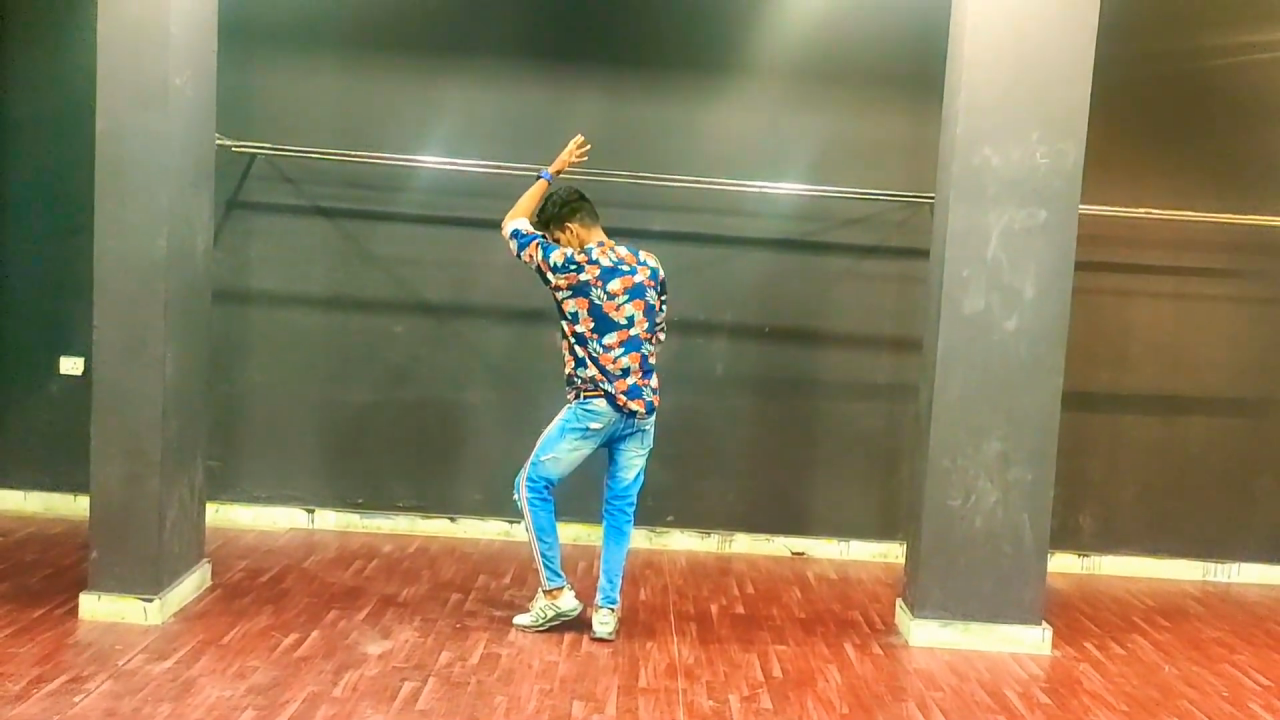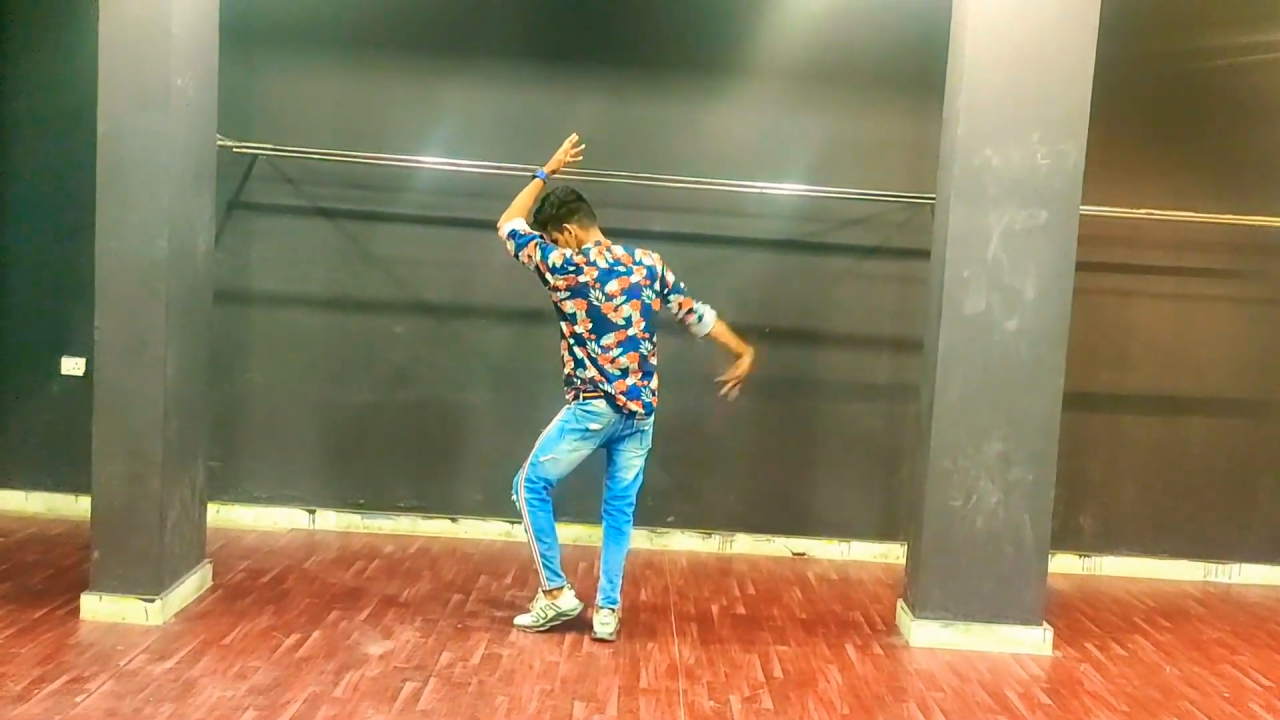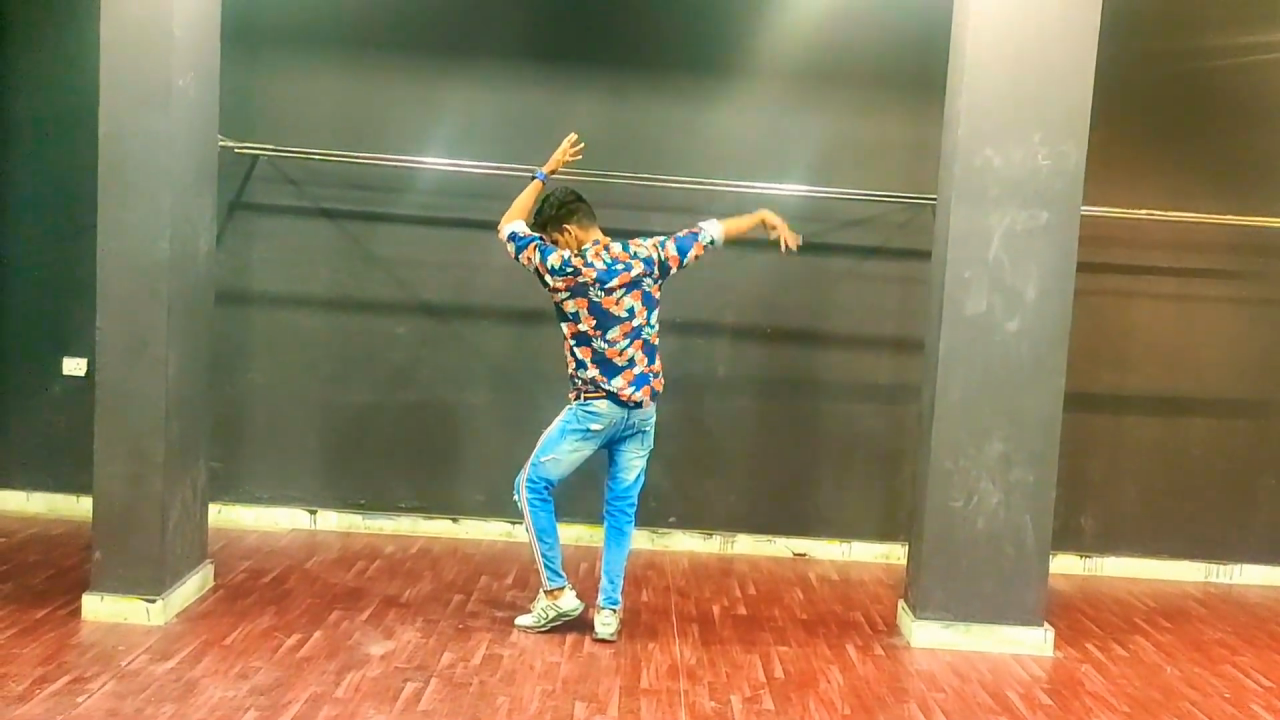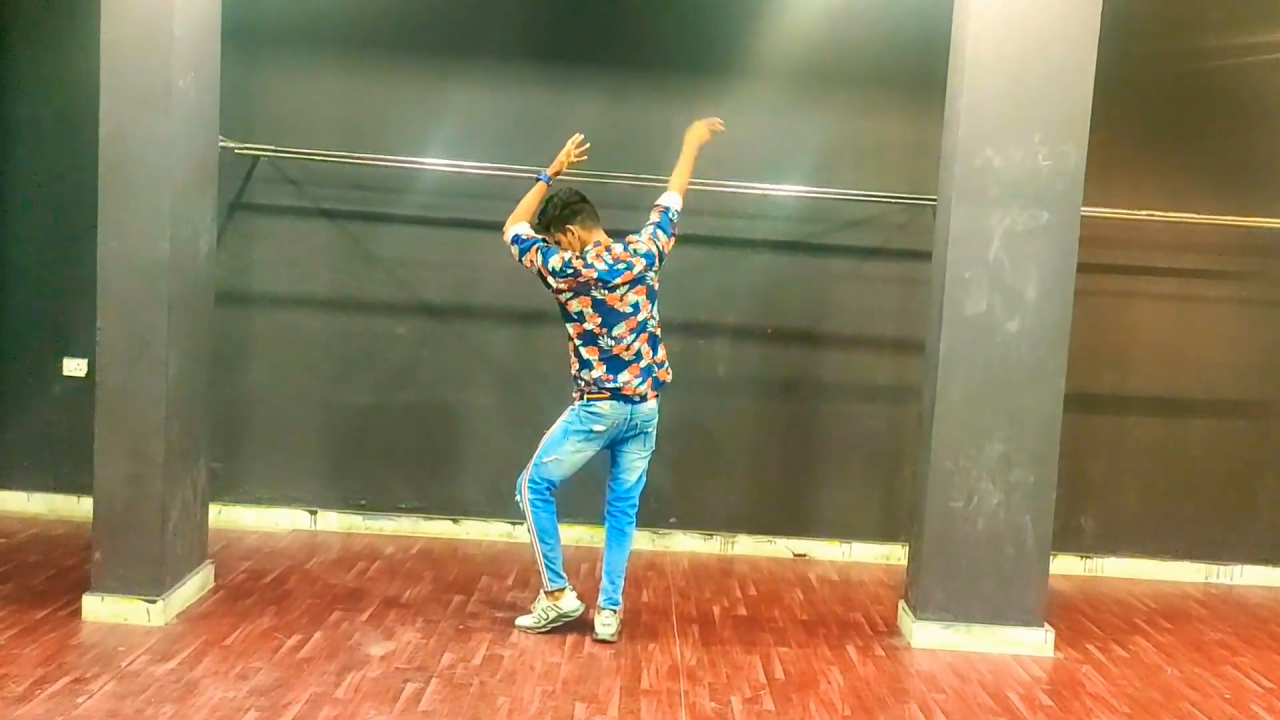
dt=0.3s
person 1, frame 1
left shoulder: (566, 266)
right shoulder: (650, 267)
left elbow: (513, 225)
left wrist: (552, 172)
left hip: (592, 407)
right hip: (643, 408)
left knee: (533, 485)
right knee: (621, 507)
left ankle: (556, 594)
right ankle: (607, 610)
person 1, frame 2
left shoulder: (563, 266)
right shoulder: (648, 264)
left elbow: (509, 225)
right elbow: (696, 312)
left wrist: (547, 172)
right wrist: (742, 352)
left hip: (592, 408)
right hip: (642, 410)
left knee: (532, 486)
right knee: (620, 508)
left ankle: (556, 593)
right ankle: (607, 610)
person 1, frame 3
left shoulder: (563, 268)
right shoulder: (647, 255)
left elbow: (509, 227)
right elbow: (707, 233)
left wrist: (546, 172)
right wrist: (763, 216)
left hip: (594, 408)
right hip: (642, 408)
left knee: (532, 485)
right knee: (622, 508)
left ankle: (557, 594)
right ankle: (609, 611)
person 1, frame 4
left shoulder: (569, 270)
right shoulder: (646, 253)
left elbow: (515, 229)
right elbow: (673, 200)
left wrist: (553, 171)
right wrist: (694, 142)
left hip: (599, 409)
right hip: (647, 408)
left knee: (536, 486)
right knee: (623, 508)
left ankle: (557, 596)
right ankle: (609, 612)
